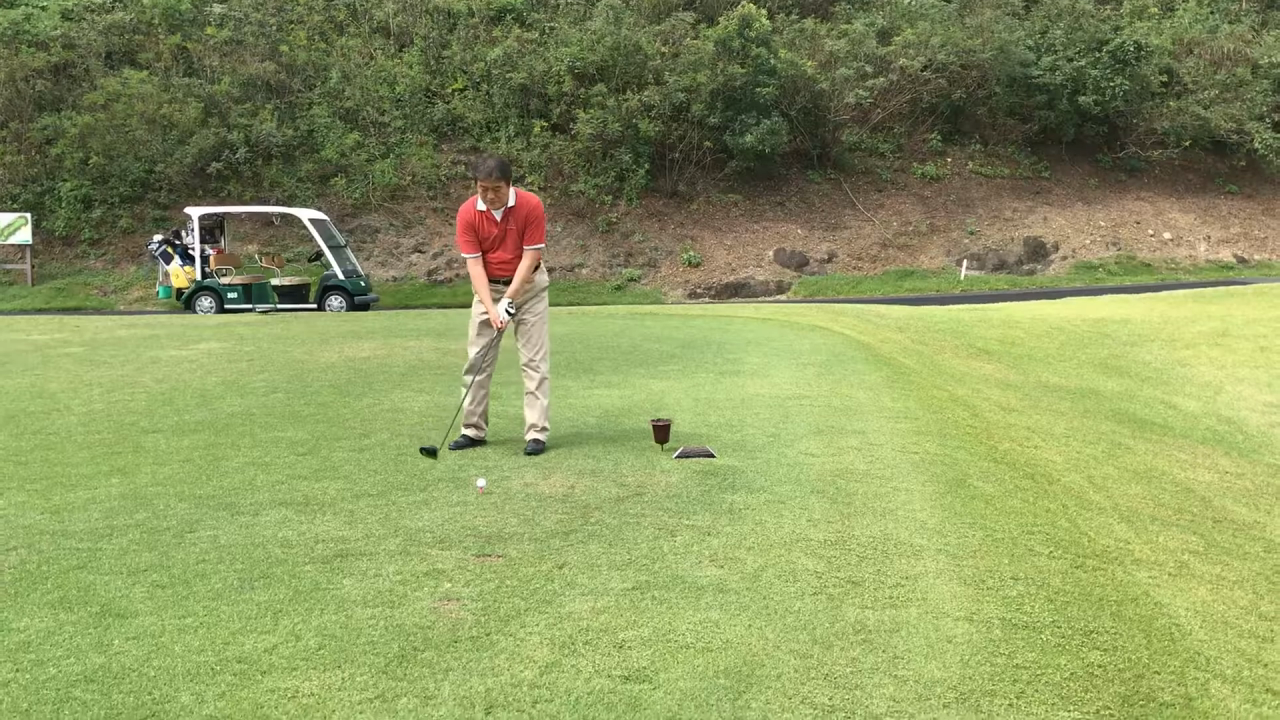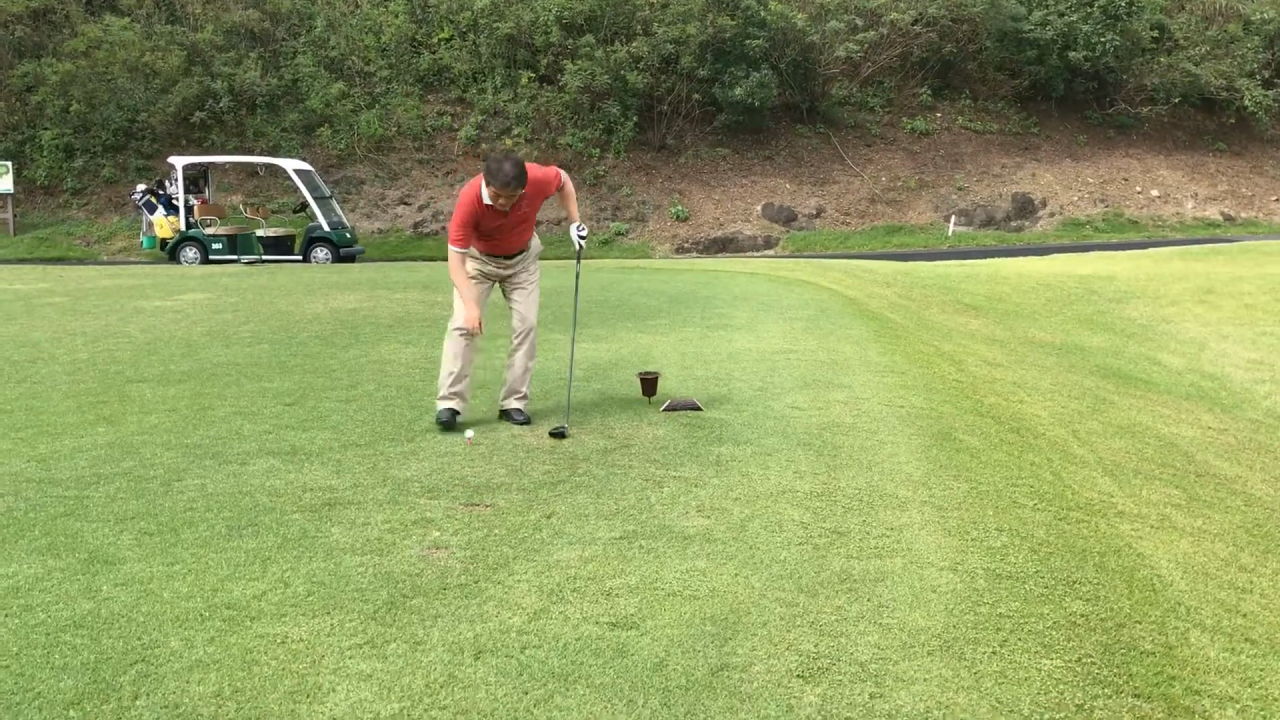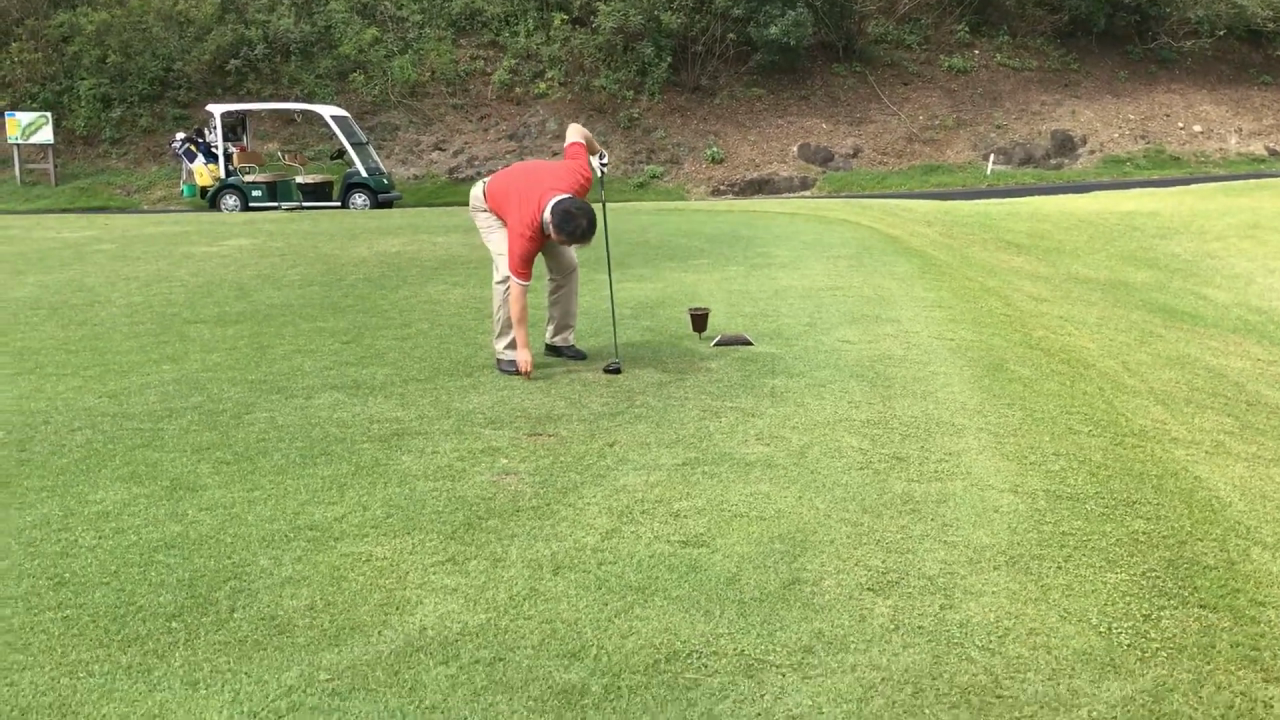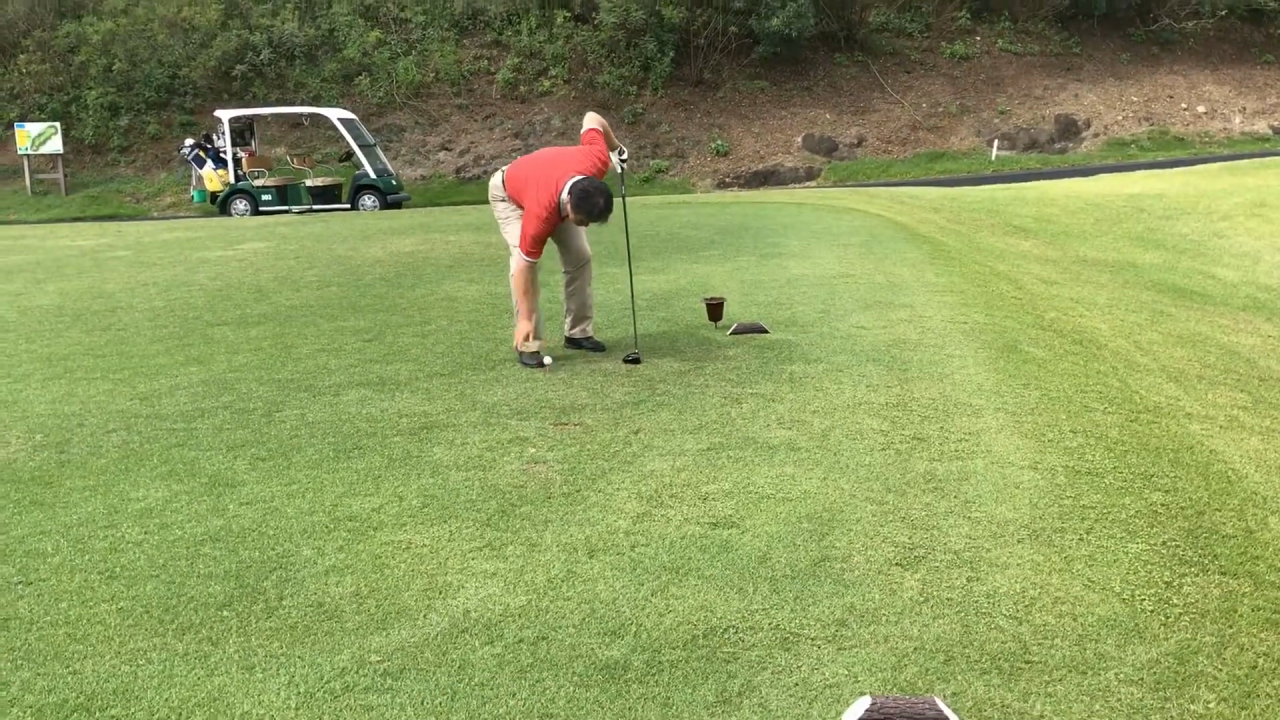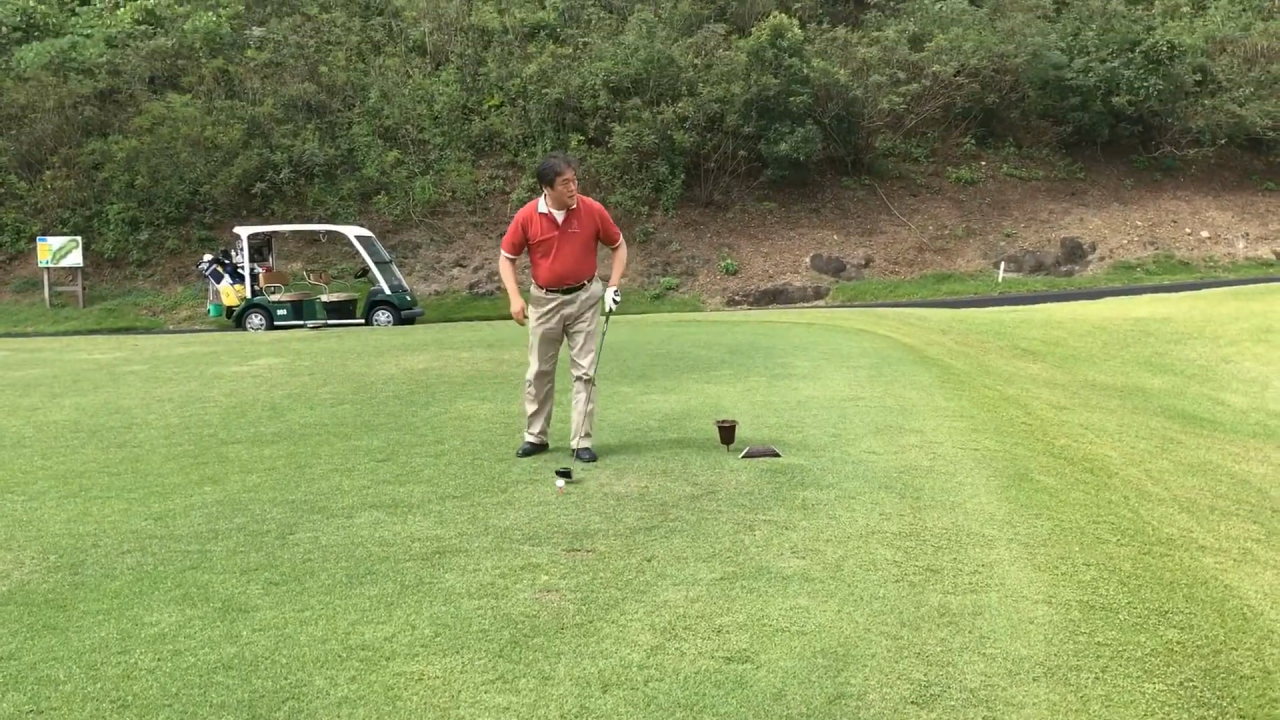
dt=1s
person 1, frame 1
left shoulder: (531, 205)
right shoulder: (467, 213)
left elbow: (530, 258)
right elbow: (475, 264)
left wrist: (509, 299)
right wrist: (490, 307)
left hip: (528, 288)
right hip: (487, 287)
left knee: (534, 361)
right knee: (477, 360)
left ankle: (537, 432)
right ankle: (473, 429)
person 1, frame 2
left shoulder: (538, 178)
right shoulder: (470, 198)
left elbow: (562, 178)
right elbow: (455, 258)
left wrist: (574, 221)
right wrist: (469, 305)
left hip: (522, 258)
right hip: (478, 258)
left knee: (525, 325)
right knee: (462, 325)
left ankle: (513, 402)
right ankle: (450, 402)
person 1, frame 3
left shoulder: (581, 178)
right shoulder: (526, 231)
left elbow: (575, 130)
right elbow: (518, 291)
left wrist: (598, 153)
right wrist: (523, 349)
left hip: (532, 192)
right hip: (489, 204)
left knee: (566, 266)
right knee: (507, 273)
left ankle: (559, 341)
right ankle: (507, 352)
person 1, frame 4
left shoulder: (597, 163)
right shoulder: (543, 212)
left elbow: (592, 118)
right elbow: (524, 265)
left wrist: (615, 147)
right wrist: (524, 319)
left hip: (549, 181)
right hip: (508, 195)
left knee: (580, 257)
right knee: (523, 262)
left ankle: (578, 332)
right ankle: (527, 345)
person 1, frame 5
left shoulder: (593, 210)
right shoulder: (526, 217)
left elbow: (619, 245)
right elbow: (507, 258)
left wrist: (613, 286)
right wrist: (515, 298)
left hip: (584, 298)
right hip: (544, 300)
left knee: (584, 372)
right knee: (539, 372)
left ankle: (581, 441)
right ankle: (536, 436)
